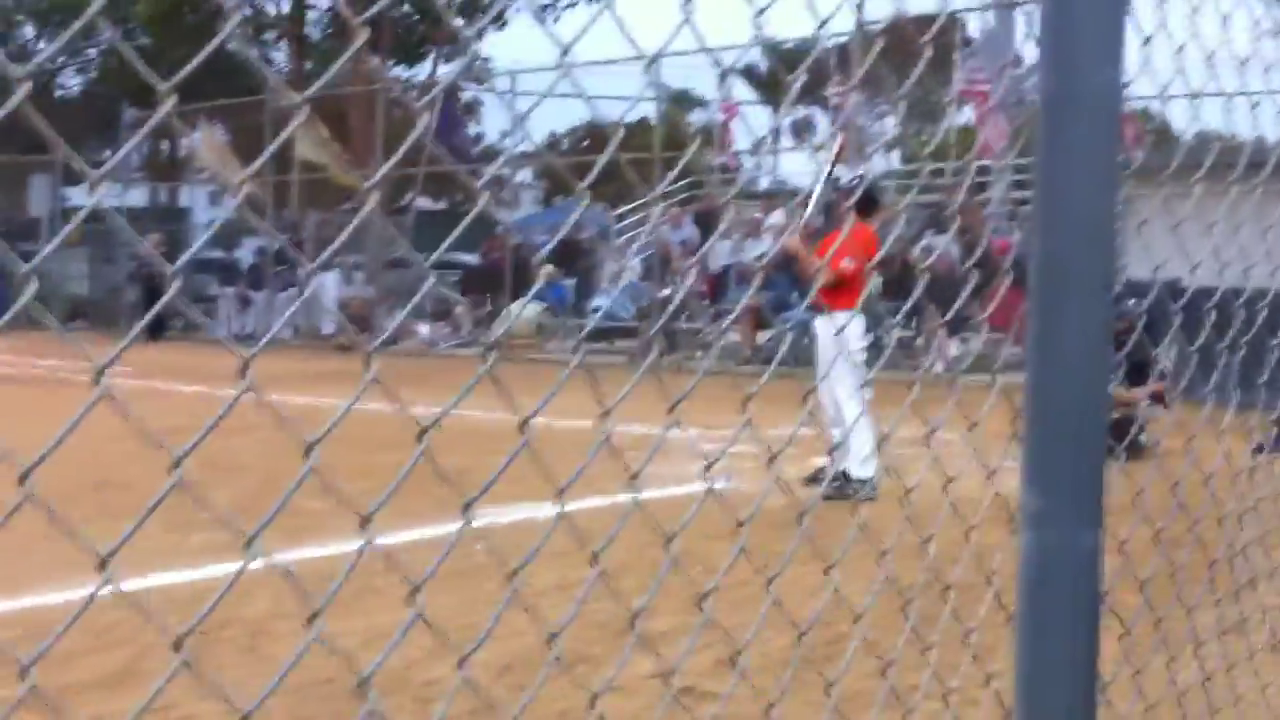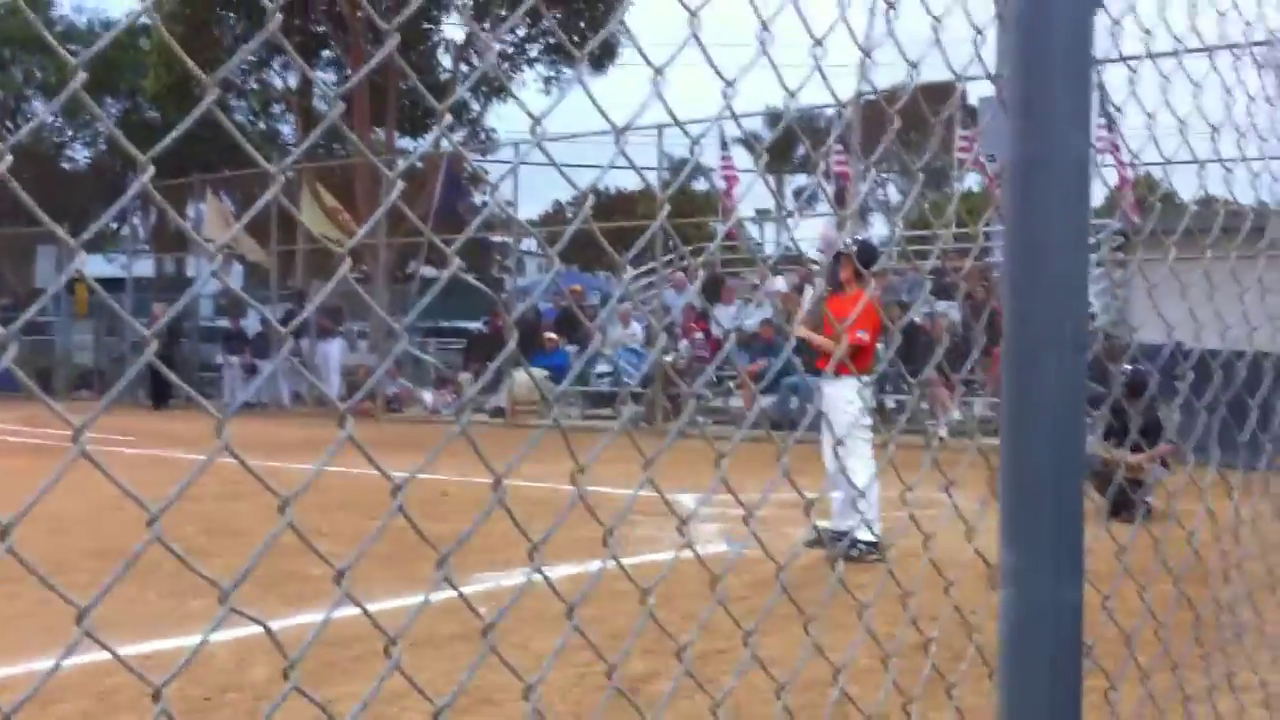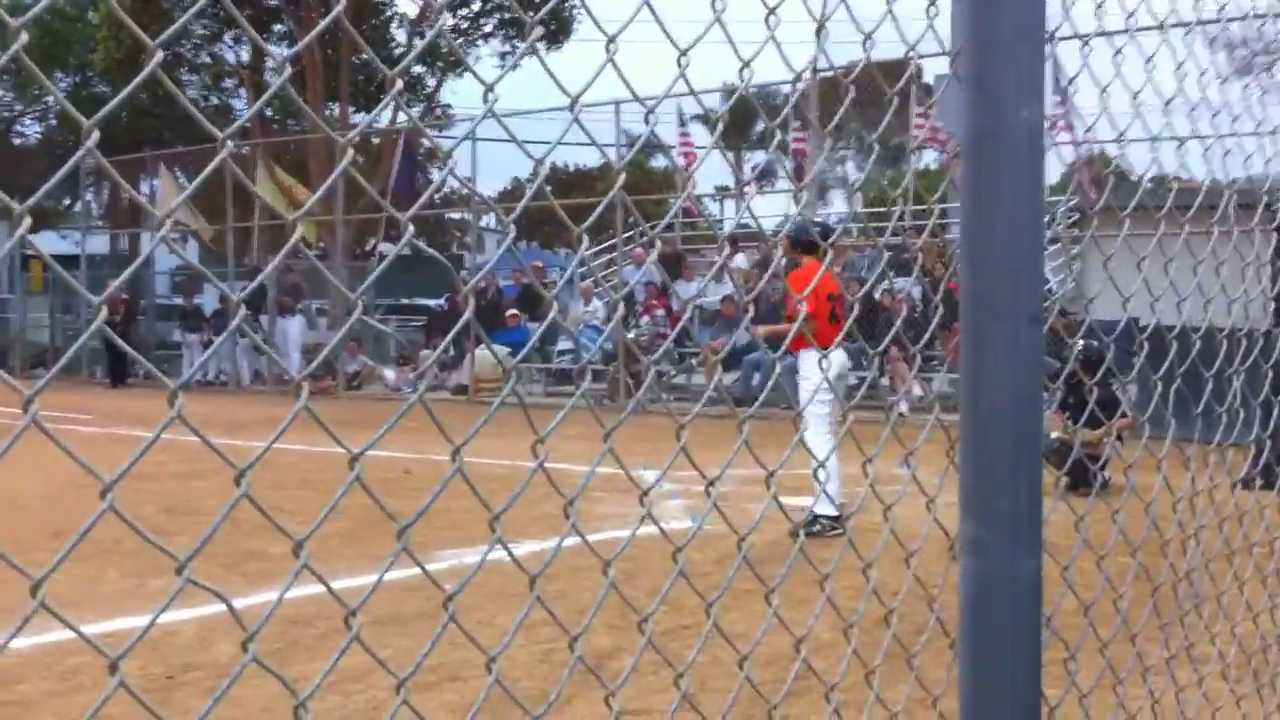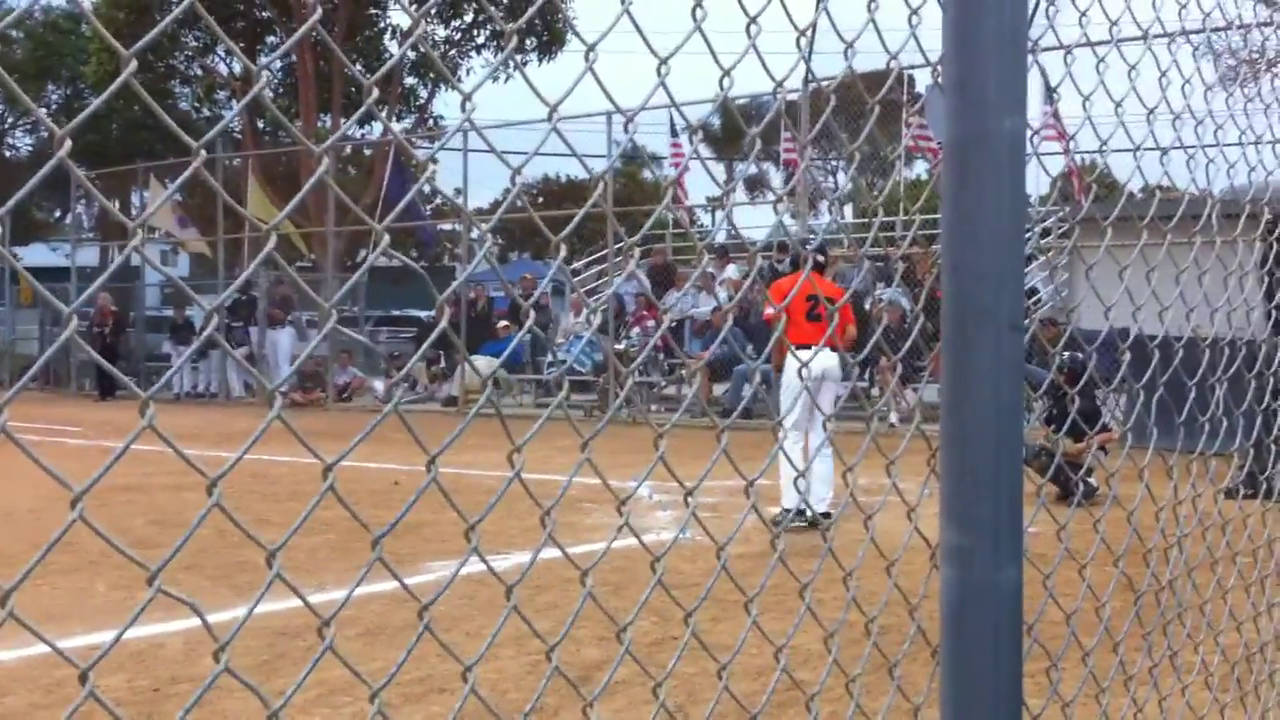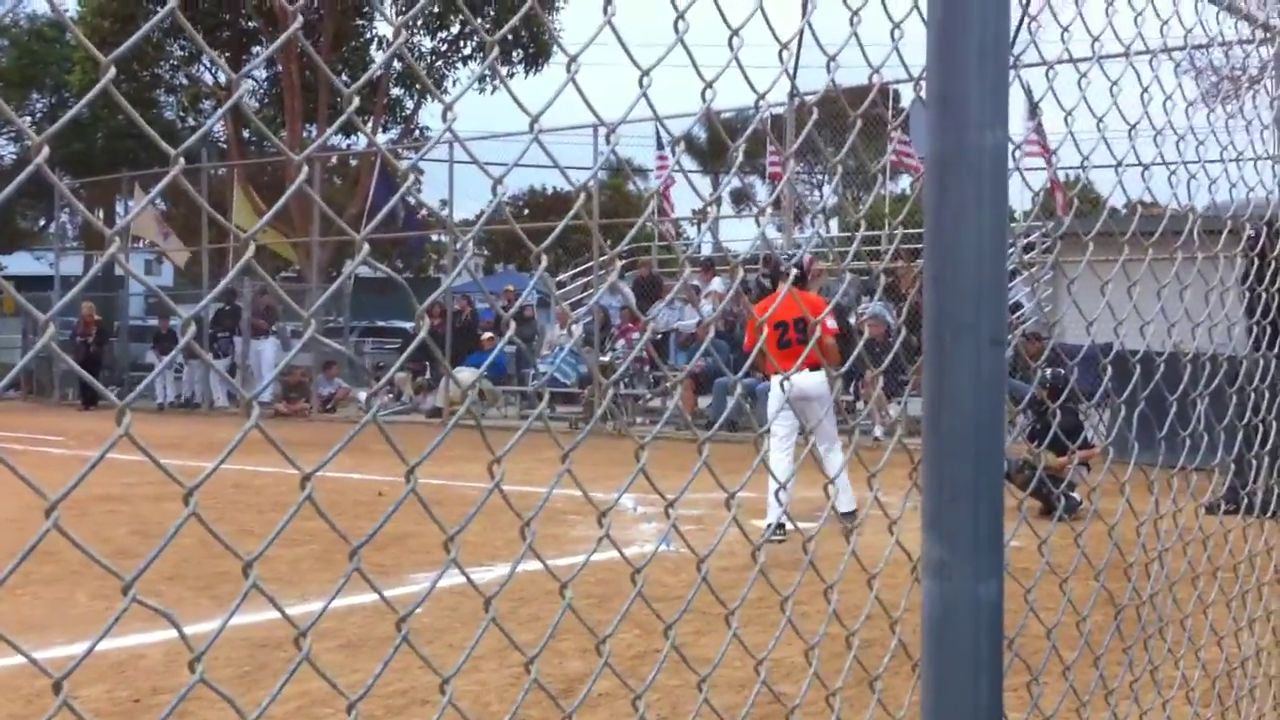
dt=0.5s
person 1, frame 1
left shoulder: (863, 237)
right shoulder: (840, 234)
left elbow: (827, 278)
right elbow: (815, 270)
left wrist: (800, 250)
right wrist: (798, 248)
left hip: (844, 321)
right hip: (826, 318)
left knee: (850, 397)
right knee: (831, 397)
left ankle: (862, 475)
right ankle: (841, 465)
person 1, frame 2
left shoulder: (865, 304)
right shoulder: (834, 299)
left elbow: (845, 350)
left wrist: (807, 334)
right wrist: (806, 331)
left hip: (850, 387)
right hip: (831, 384)
left knee: (858, 461)
right knee: (835, 461)
left ankle: (868, 538)
right ankle: (841, 526)
person 1, frame 3
left shoulder: (801, 276)
right shoulder: (829, 276)
left elbow: (804, 325)
left wrist: (770, 332)
left hip: (818, 359)
right hip: (833, 354)
left knee: (817, 436)
right knee: (819, 431)
left ankle: (826, 515)
right ankle: (828, 500)
person 1, frame 4
left shoulder: (783, 285)
right shoulder: (835, 290)
left elbow: (779, 328)
right elbow: (850, 334)
left wrist: (776, 363)
left hip: (800, 360)
right hip: (830, 361)
left knee: (790, 434)
right knee: (820, 436)
left ankle: (793, 508)
right ankle: (820, 509)
person 1, frame 5
left shoulder: (762, 310)
right shoulder: (816, 302)
left elbow: (758, 354)
right elbow: (829, 344)
left hip: (783, 382)
right hip: (815, 378)
left knee: (779, 452)
right knee: (830, 445)
left ankle: (776, 523)
right ankle: (846, 510)
